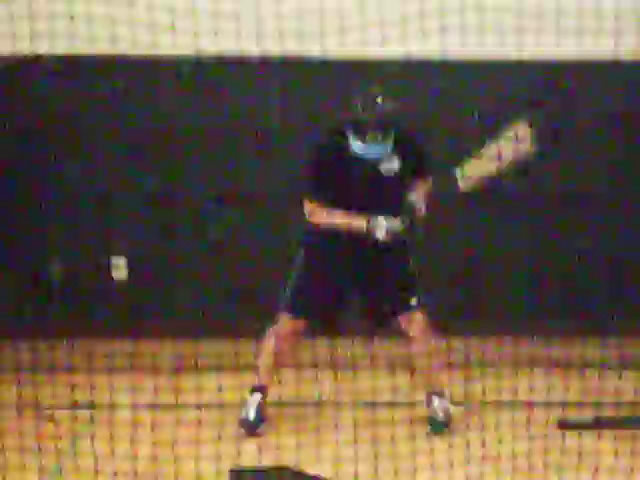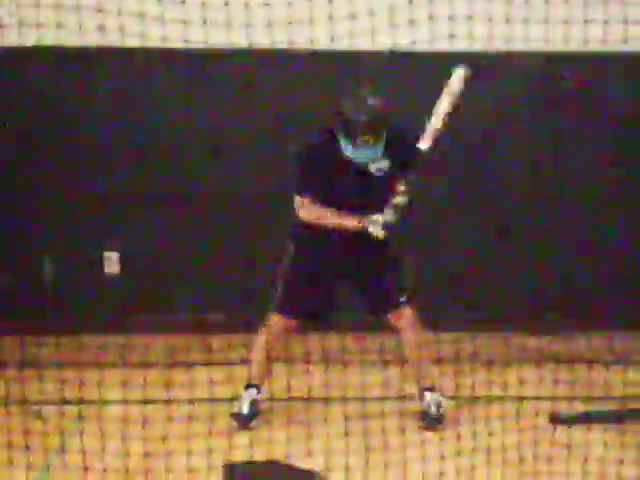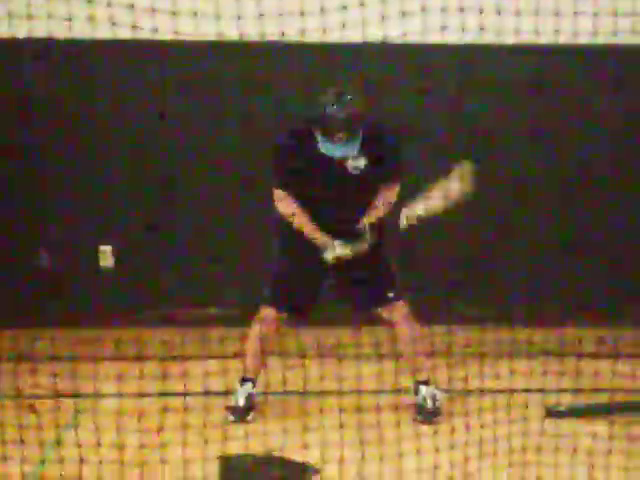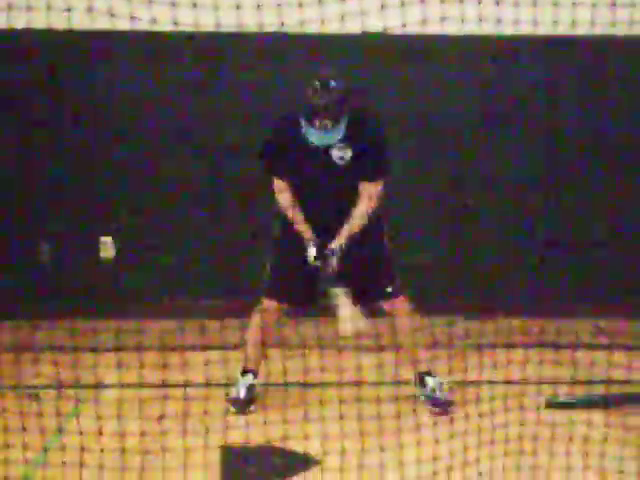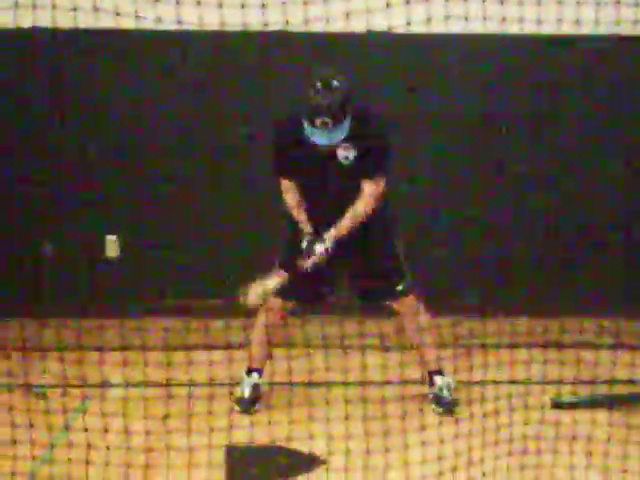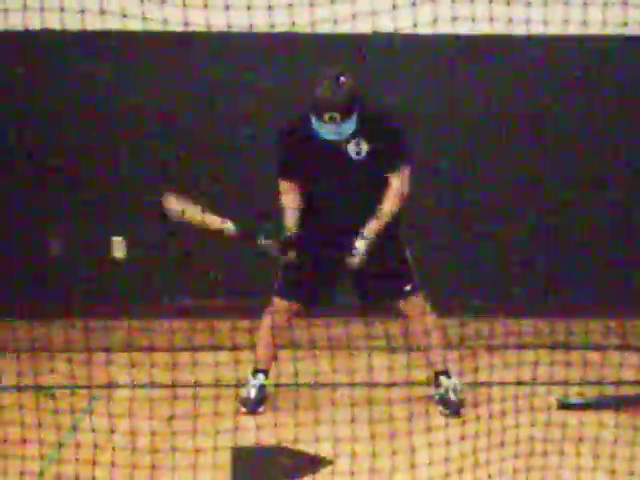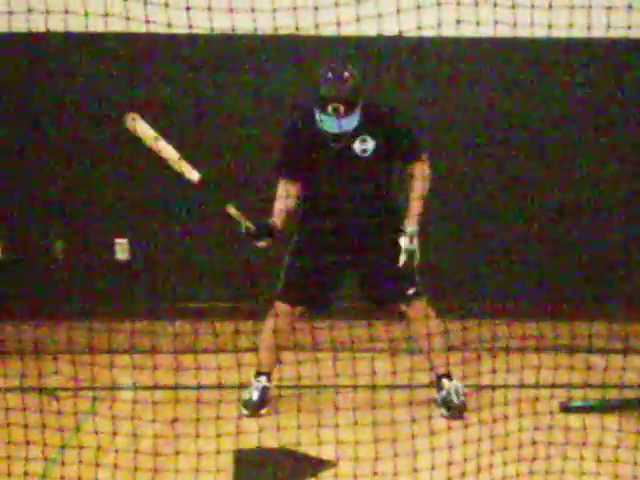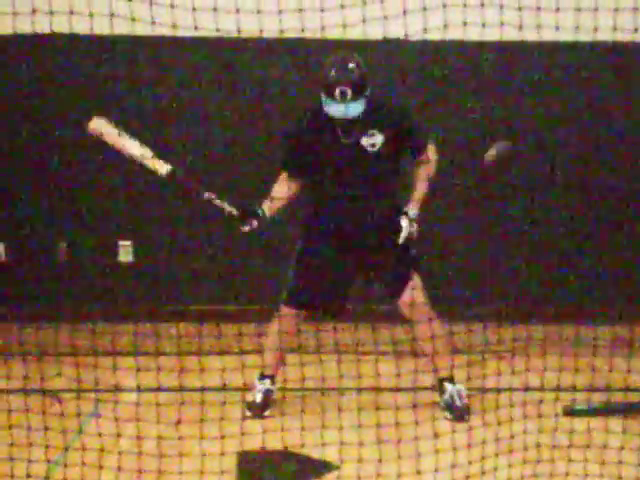
dt=0.2s
person 1, frame 1
left shoulder: (405, 145)
right shoulder: (328, 150)
left elbow: (421, 179)
right elbow: (314, 212)
left wrist: (417, 199)
right wrist: (366, 224)
left hip: (384, 248)
right hip: (329, 248)
left knee: (415, 320)
right knee: (289, 321)
left ankle: (436, 399)
right ankle: (257, 397)
person 1, frame 2
left shoulder: (396, 142)
right shoulder: (318, 148)
left elbow: (405, 171)
right elbow: (305, 208)
left wrist: (399, 195)
right wrist: (361, 222)
left hip: (373, 243)
right hip: (318, 243)
left knee: (405, 315)
right knee: (279, 320)
left ankle: (428, 394)
right ankle: (251, 394)
person 1, frame 3
left shoulder: (380, 141)
right shoulder: (295, 142)
left elbow: (389, 188)
right elbow: (284, 200)
left wrist: (369, 225)
right wrist: (325, 242)
left hip: (360, 239)
right hip: (305, 238)
left knee: (397, 309)
right knee: (270, 313)
left ankle: (423, 387)
right ankle: (247, 388)
person 1, frame 4
left shoulder: (367, 129)
right shoulder: (285, 130)
left elbow: (370, 197)
right elbow: (282, 187)
left wrist: (339, 245)
right wrist: (309, 238)
left hip: (358, 229)
right hip: (302, 228)
left knee: (396, 301)
right knee: (271, 304)
left ankle: (426, 378)
right ankle: (248, 379)
person 1, frame 5
left shoulder: (370, 128)
right shoulder: (289, 132)
left elbow: (371, 195)
right elbow: (289, 185)
left wrist: (331, 238)
right wrist: (307, 233)
left hip: (366, 228)
right hip: (310, 229)
left knee: (406, 300)
right knee: (276, 302)
left ankle: (436, 378)
right ankle: (253, 378)
person 1, frame 6
left shoulder: (380, 125)
right shoulder: (296, 132)
left elbow: (398, 183)
right elbow: (290, 185)
left wrist: (368, 235)
right wrist: (291, 231)
left hip: (374, 229)
right hip: (317, 229)
left knee: (413, 301)
right knee: (282, 304)
left ankle: (443, 379)
right ankle: (259, 380)
person 1, frame 7
left shoulder: (383, 121)
right shoulder: (300, 130)
left elbow: (419, 167)
right elbow: (290, 182)
left wrist: (411, 225)
right wrist: (274, 222)
left hip: (378, 229)
right hip: (320, 231)
left knee: (415, 303)
right knee: (285, 307)
left ankle: (445, 382)
right ankle: (261, 382)
person 1, frame 8
left shoulder: (391, 117)
right shoulder: (308, 127)
left elbow: (427, 157)
right elbow: (291, 178)
left wrist: (412, 209)
right wrist: (264, 211)
left hip: (385, 229)
right hip: (327, 233)
left knee: (415, 302)
right knee: (291, 309)
left ankle: (447, 384)
right ankle: (266, 384)
